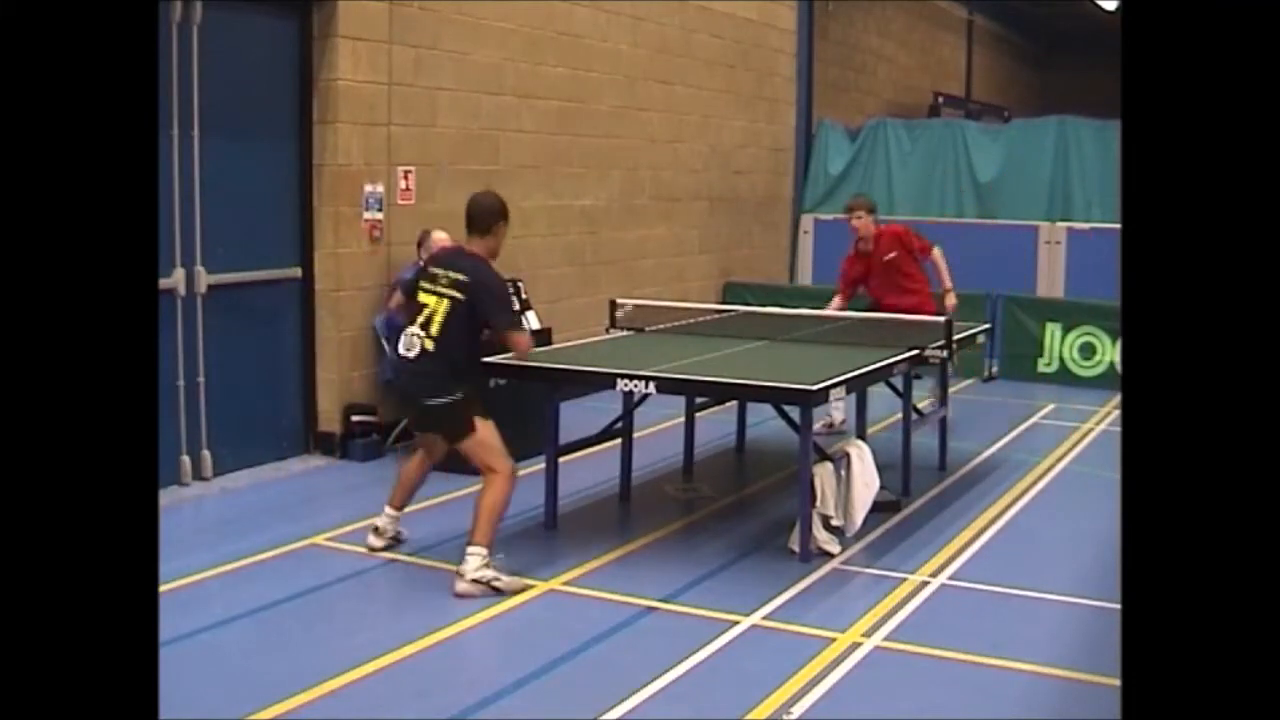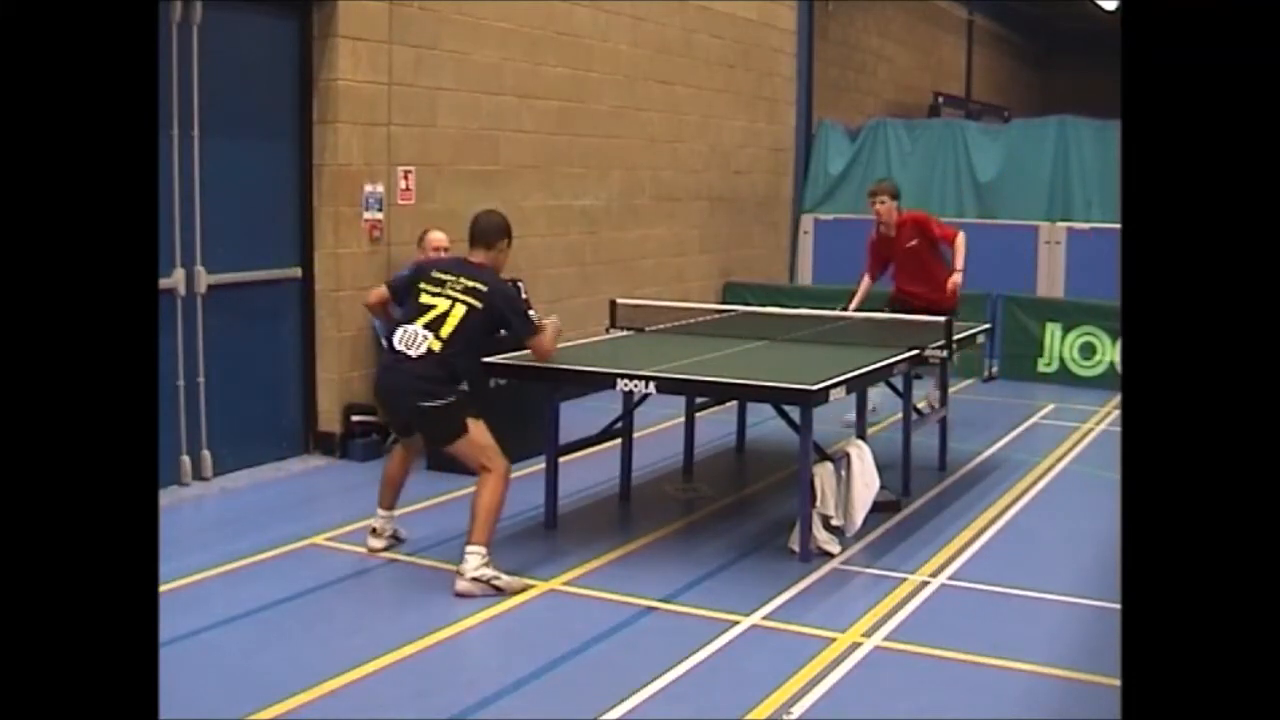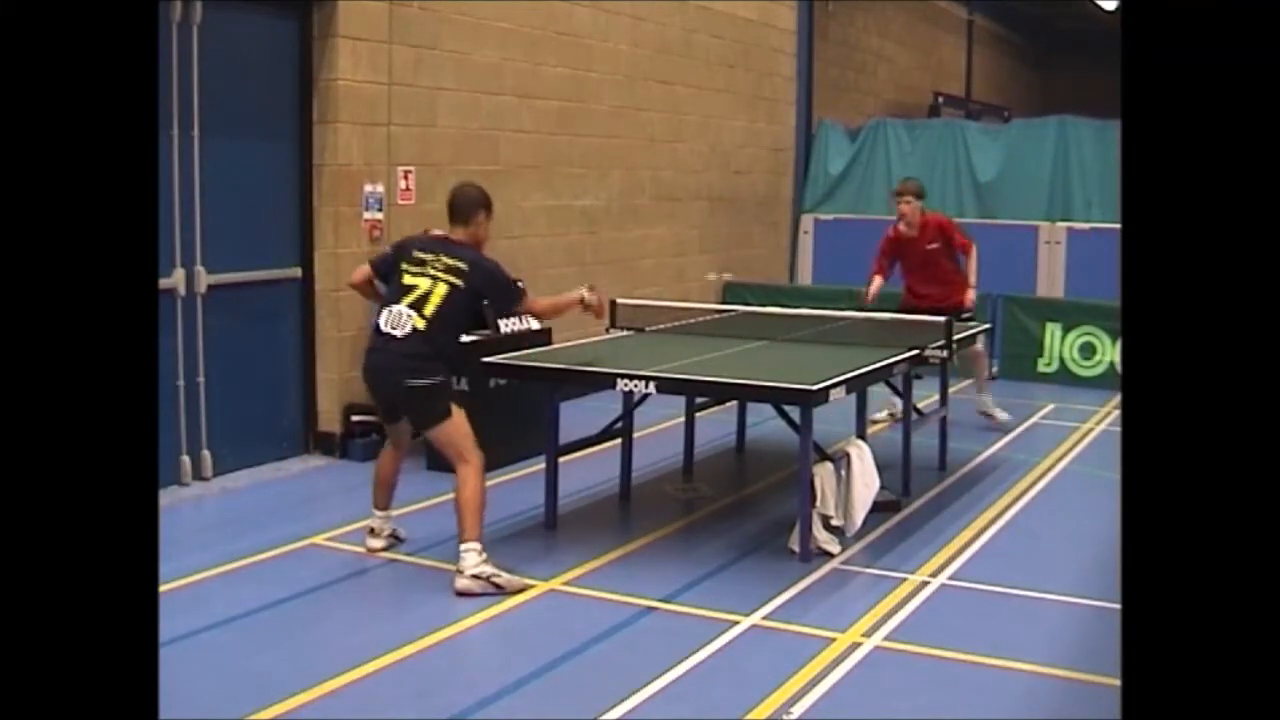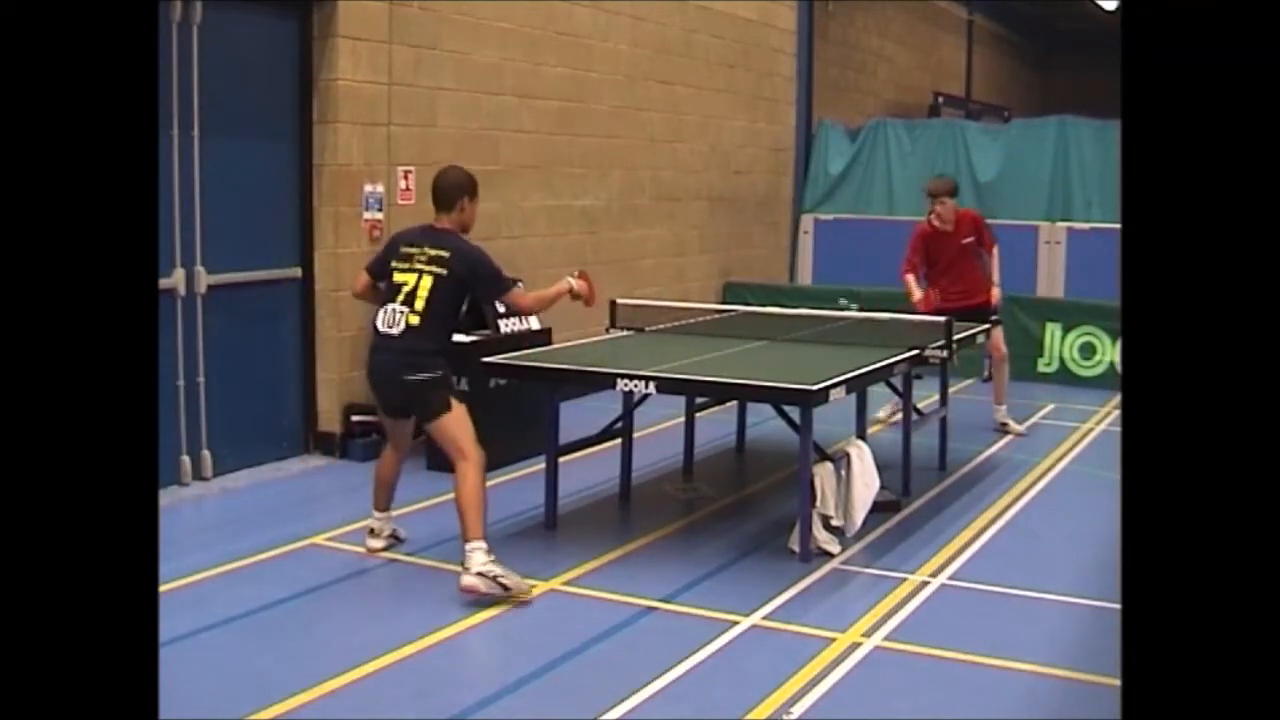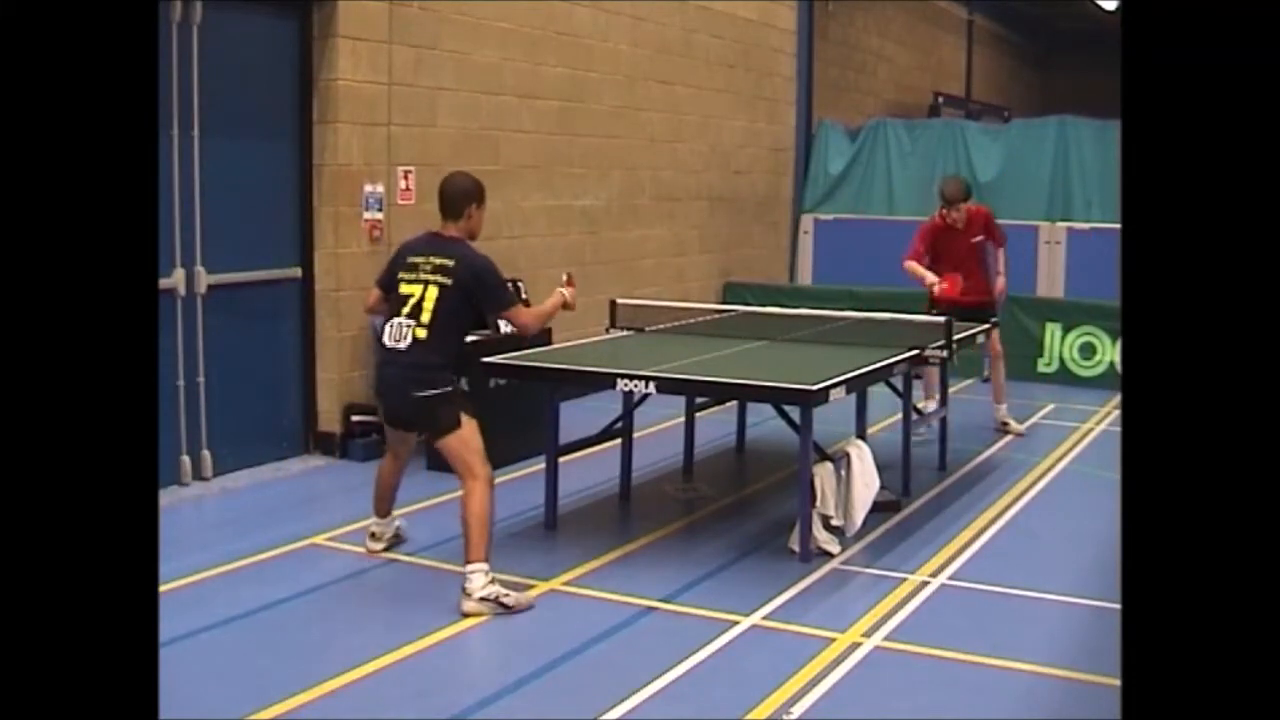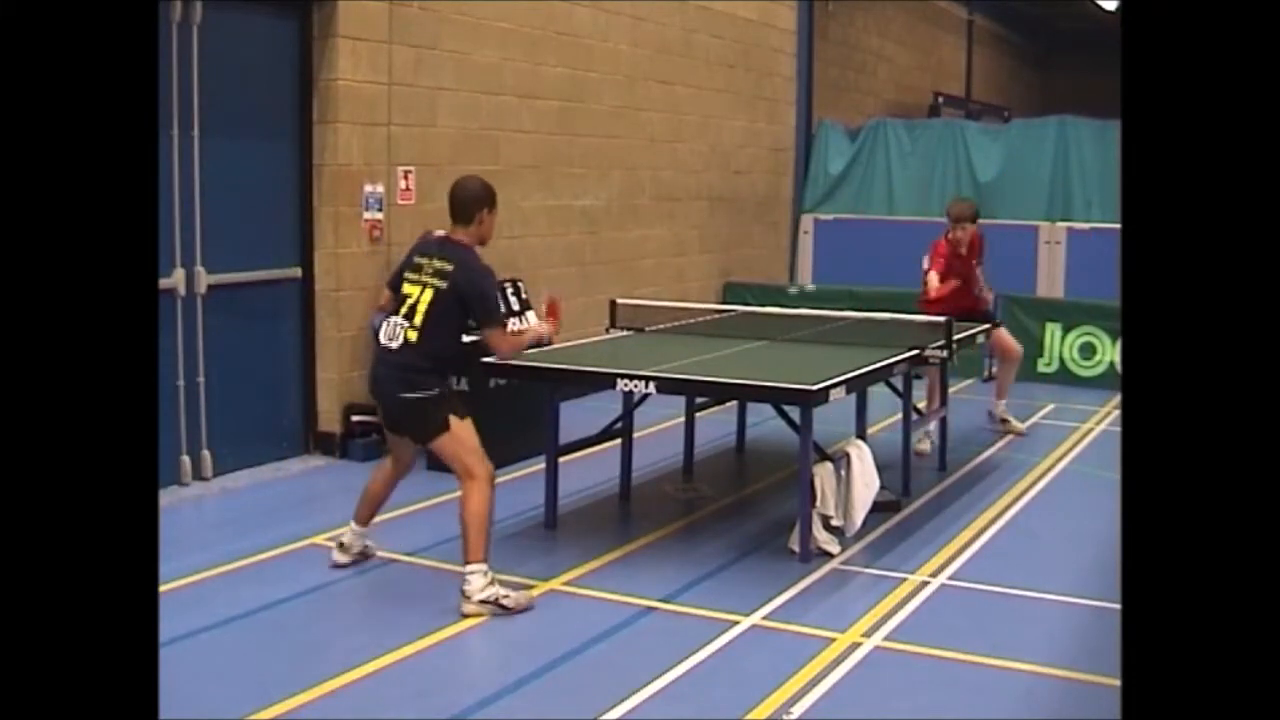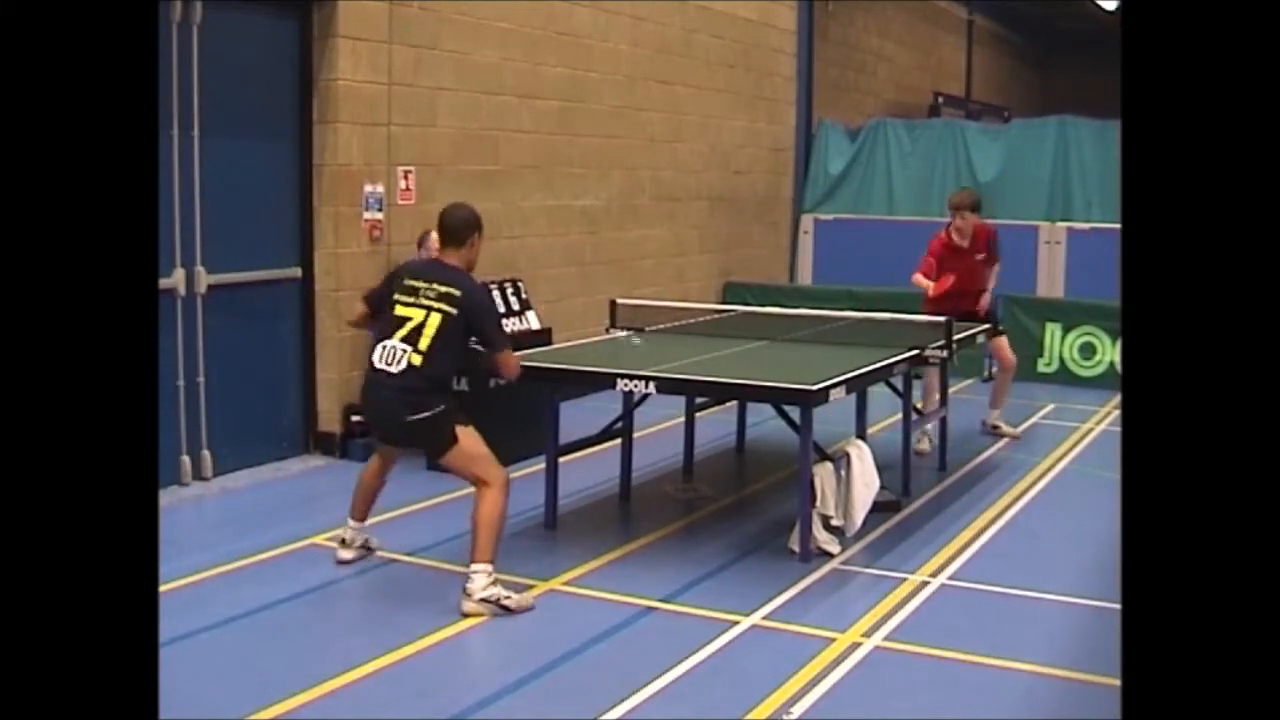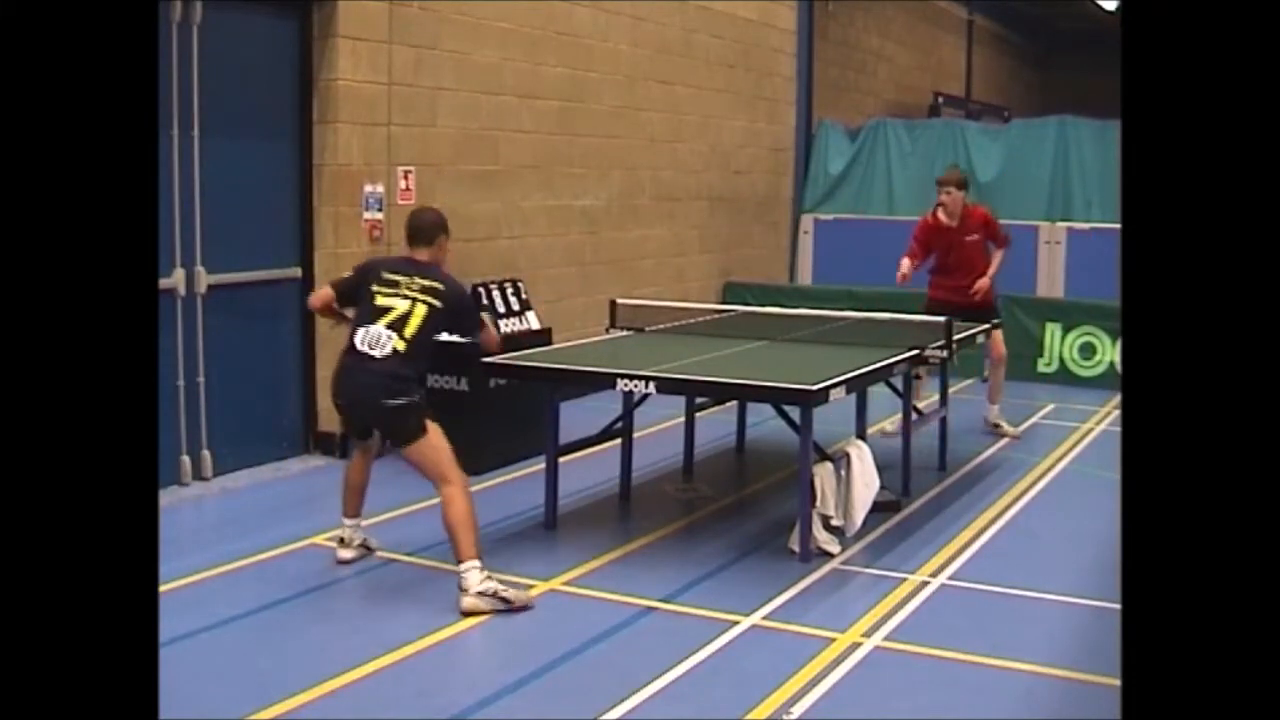
dt=0.2s
person 1, frame 1
left shoulder: (435, 261)
right shoulder: (487, 280)
left elbow: (399, 305)
right elbow: (521, 348)
right wrist: (520, 336)
left hip: (408, 377)
right hip: (444, 389)
left knee: (430, 450)
right knee: (500, 471)
left ankle: (384, 528)
right ankle: (474, 568)
person 1, frame 2
left shoulder: (429, 268)
right shoulder: (499, 292)
left elbow: (373, 301)
right elbow: (543, 350)
right wrist: (552, 328)
left hip: (389, 380)
right hip: (429, 391)
left knee: (407, 446)
right knee: (494, 469)
left ankle: (381, 528)
right ankle: (474, 567)
person 1, frame 3
left shoulder: (411, 246)
right shoulder: (482, 268)
left elbow: (357, 279)
right elbow: (536, 309)
right wrist: (581, 297)
left hip: (377, 364)
right hip: (418, 373)
left knee: (396, 442)
right knee: (470, 462)
left ankle: (379, 528)
right ankle: (472, 565)
person 1, frame 4
left shoulder: (402, 242)
right shoulder: (466, 256)
left elbow: (361, 288)
right elbow: (523, 304)
right wrist: (569, 286)
left hip: (381, 363)
right hip: (420, 369)
left knee: (397, 444)
right knee: (470, 459)
left ankle: (379, 528)
right ankle: (478, 563)
person 1, frame 5
left shoulder: (409, 251)
right shoulder: (473, 264)
left elbow: (373, 303)
right elbow: (525, 322)
right wrist: (560, 297)
left hip: (388, 376)
right hip: (429, 384)
left knee: (398, 452)
right knee: (477, 475)
left ankle: (380, 531)
right ankle: (478, 585)
person 1, frame 6
left shoulder: (421, 250)
right shoulder: (473, 271)
left elbow: (388, 302)
right elbow: (502, 347)
right wrist: (539, 333)
left hip: (385, 376)
right hip: (420, 386)
left knee: (398, 462)
right knee: (478, 476)
left ankle: (352, 542)
right ankle: (477, 585)
person 1, frame 7
left shoulder: (403, 273)
right shoulder: (474, 295)
left elbow: (358, 318)
right elbow: (508, 369)
right wrist: (512, 358)
left hip: (375, 397)
right hip: (420, 407)
left knee: (383, 458)
right knee: (493, 480)
left ankle: (352, 538)
right ankle: (480, 586)
person 1, frame 8
left shoulder: (374, 269)
right shoulder: (450, 290)
left elbow: (317, 303)
right elbow: (490, 342)
right wrist: (487, 324)
left hip: (347, 385)
right hip: (394, 394)
left knee: (364, 449)
right knee: (453, 482)
left ankle: (350, 538)
right ankle: (475, 583)
person 2, frame 1
left shoulder: (896, 234)
right shoulder: (853, 259)
left elbow: (933, 251)
right elbow: (842, 298)
left wrist: (948, 290)
left hip: (922, 309)
right hip: (886, 313)
right ankle: (836, 417)
person 2, frame 2
left shoulder: (918, 221)
right shoulder: (877, 240)
left elbow: (957, 237)
right elbow: (871, 274)
left wrist: (958, 272)
right wrist: (854, 304)
left hip: (940, 298)
right hip: (906, 300)
left ankle: (935, 394)
right ankle: (864, 404)
person 2, frame 3
left shoulder: (940, 224)
right shoulder: (893, 238)
left elbow: (969, 250)
right elbow: (881, 272)
left wrist: (971, 287)
right wrist: (872, 290)
left hip: (953, 299)
right hip: (916, 302)
left knee: (976, 351)
left ankle: (985, 404)
right ankle: (895, 406)
person 2, frame 4
left shoulder: (972, 219)
right shoulder: (922, 232)
left elbow: (991, 248)
right elbow: (910, 271)
left wrist: (995, 284)
right wrist: (915, 291)
left hip: (978, 299)
right hip: (940, 303)
left knee: (1000, 353)
left ankle: (1001, 416)
right ankle: (898, 402)
person 2, frame 5
left shoulder: (983, 216)
right shoulder: (932, 227)
left elbow: (999, 243)
right elbow: (909, 262)
left wrist: (1000, 274)
right wrist: (927, 275)
left hip: (980, 295)
right hip: (945, 297)
left knee: (996, 352)
left ankle: (1001, 415)
right ankle: (930, 409)
person 2, frame 6
left shoulder: (976, 238)
right shoulder: (942, 248)
right elbow: (933, 272)
left wrist: (982, 288)
right wrist: (932, 287)
left hip: (970, 306)
right hip: (940, 311)
left knee: (1014, 352)
right knee: (937, 364)
left ankle: (999, 411)
right ankle: (928, 431)
person 2, frame 7
left shoulder: (987, 233)
right shoulder: (940, 242)
right elbow: (917, 276)
left wrist: (988, 291)
right wrist: (928, 286)
left hip: (975, 308)
right hip: (942, 310)
left knee: (1008, 362)
right knee: (933, 363)
left ankle: (992, 420)
right ankle: (925, 430)
person 2, frame 8
left shoulder: (982, 217)
right shoulder: (928, 224)
left elbow: (1001, 245)
right elbow: (912, 256)
left wrist: (989, 277)
right wrist: (904, 268)
left hip: (978, 294)
right hip: (942, 296)
left knee: (999, 354)
left ankle: (993, 416)
